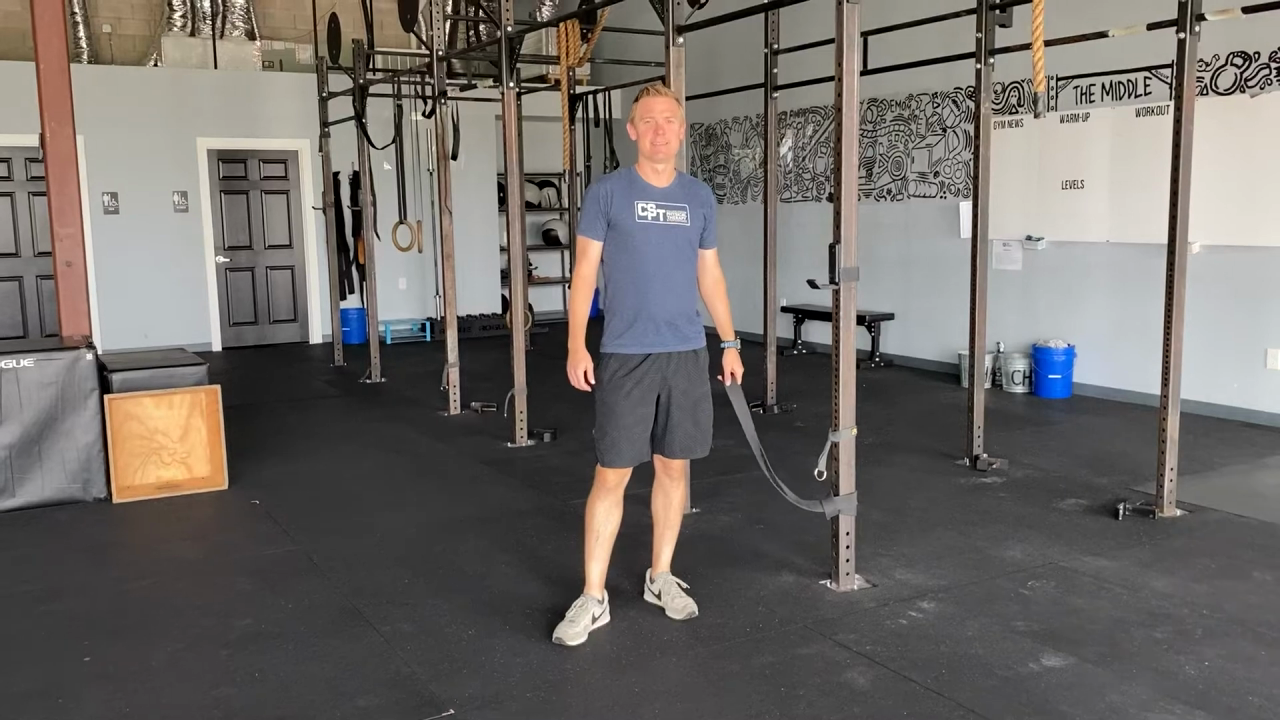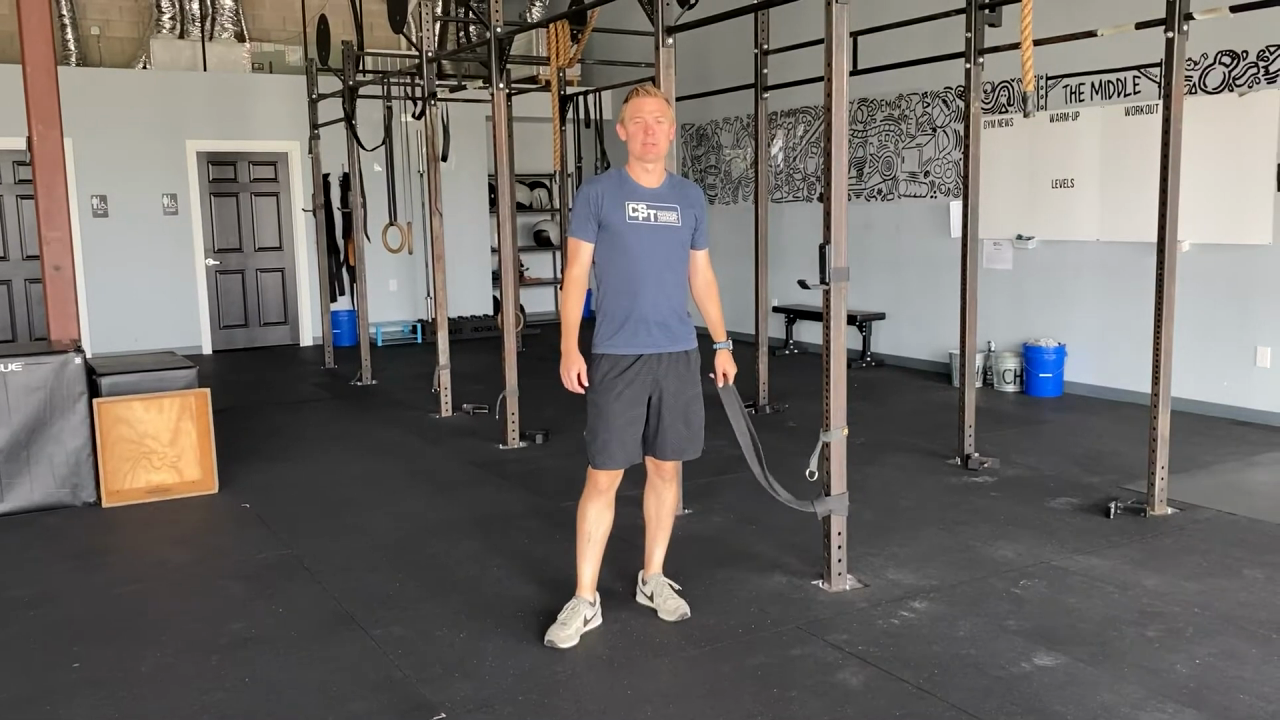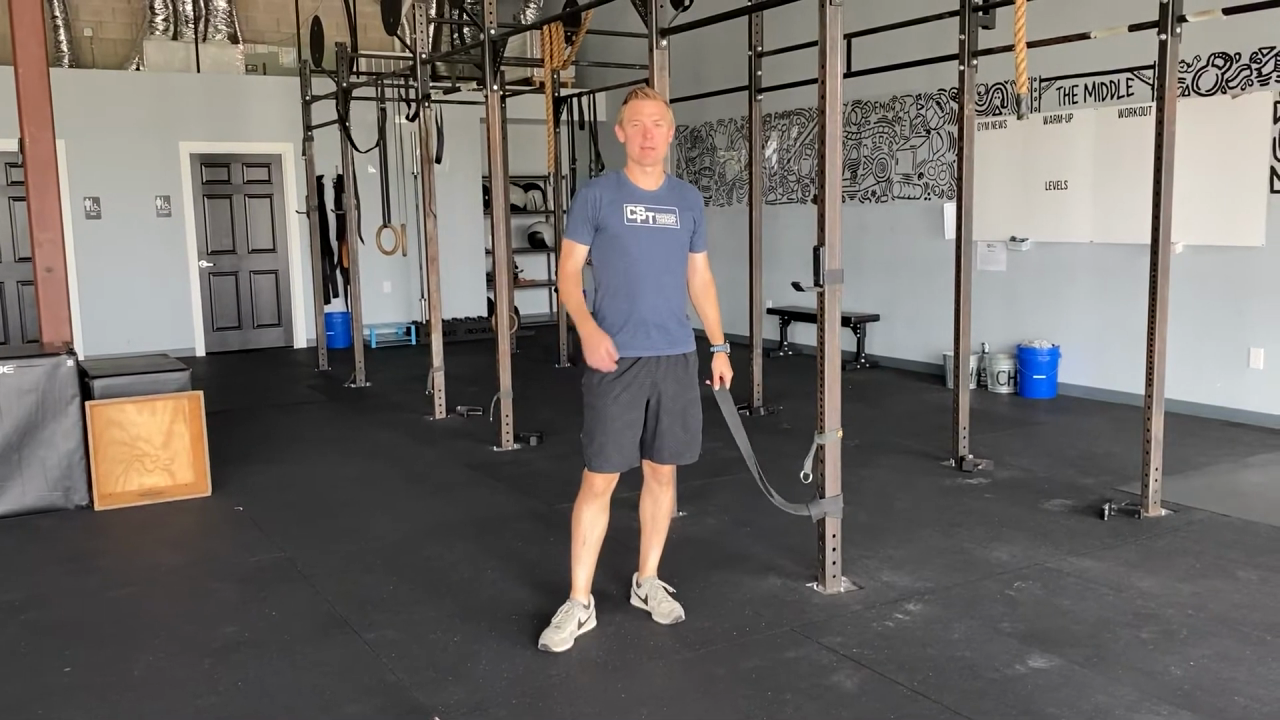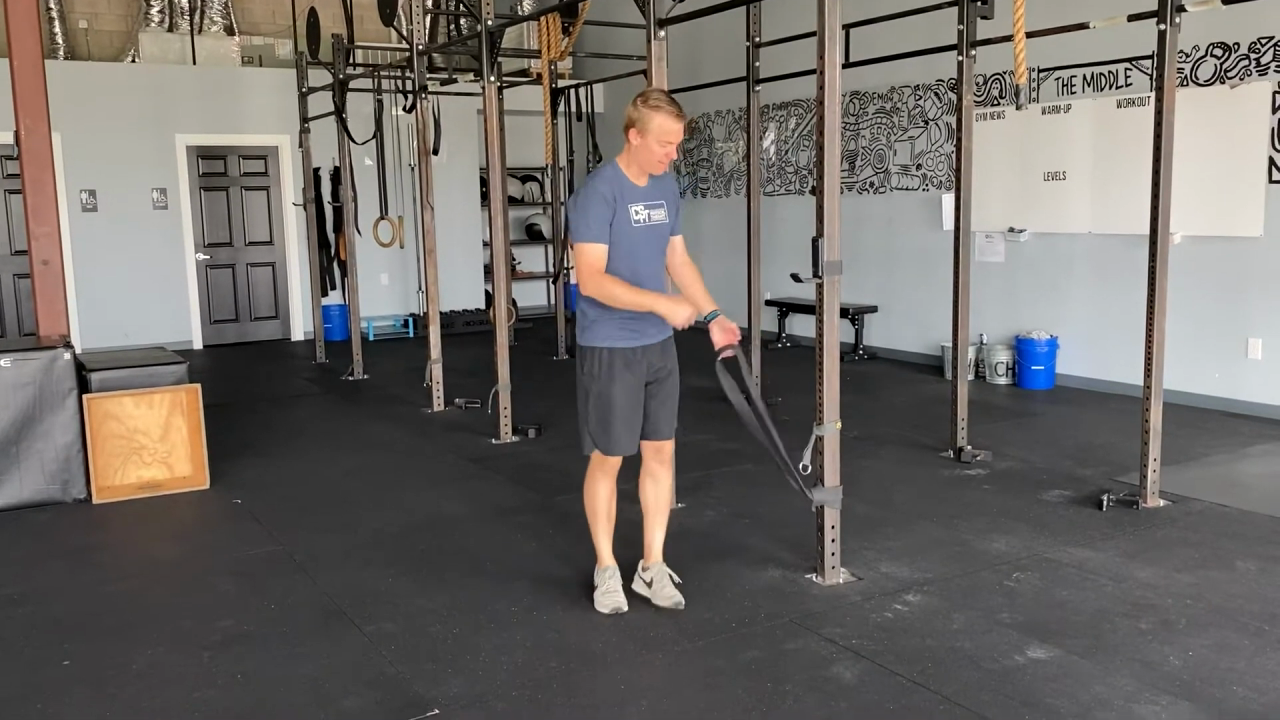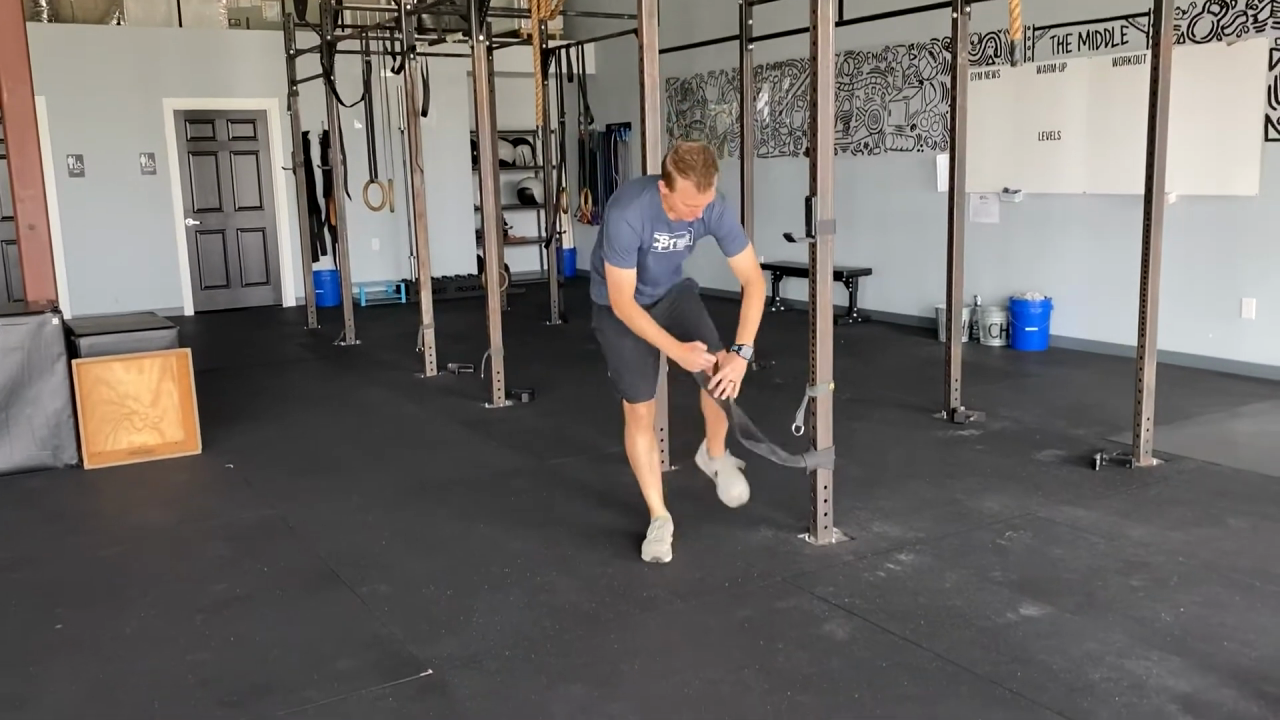
dt=1s
person 1, frame 1
left shoulder: (699, 196)
right shoulder: (606, 192)
right elbow: (585, 272)
left wrist: (729, 342)
right wrist: (576, 346)
left hip: (687, 353)
right hip: (625, 355)
left knee: (673, 466)
right knee: (611, 474)
left ankle: (661, 577)
right ankle: (592, 597)
person 1, frame 2
left shoulder: (690, 197)
right shoulder: (597, 193)
right elbow: (576, 274)
left wrist: (722, 343)
right wrist: (569, 348)
left hip: (678, 354)
right hip: (616, 356)
left knee: (666, 467)
right knee: (603, 476)
left ankle: (654, 578)
right ankle: (585, 600)
person 1, frame 3
left shoulder: (689, 199)
right shoulder: (595, 195)
left elbow: (700, 278)
right elbow: (569, 271)
left wrist: (719, 346)
right wrist: (587, 328)
left hip: (677, 357)
right hip: (617, 360)
left knee: (662, 472)
right knee: (600, 478)
left ankle: (648, 581)
right ankle: (579, 602)
person 1, frame 4
left shoulder: (667, 186)
right shoulder: (598, 192)
right elbow: (591, 279)
left wrist: (712, 316)
right wrist: (662, 304)
left hip: (657, 344)
right hip: (608, 347)
left knee: (660, 452)
right knee: (608, 459)
left ankle: (652, 567)
right ankle: (606, 568)
person 1, frame 5
left shoulder: (715, 207)
right shoulder: (627, 213)
left elbow: (753, 280)
right elbow: (623, 302)
left wrist: (742, 351)
right wrist: (675, 349)
left hip: (673, 291)
right hip: (619, 303)
left knee: (721, 374)
right knee: (639, 408)
left ankle: (715, 454)
right ankle: (659, 518)
